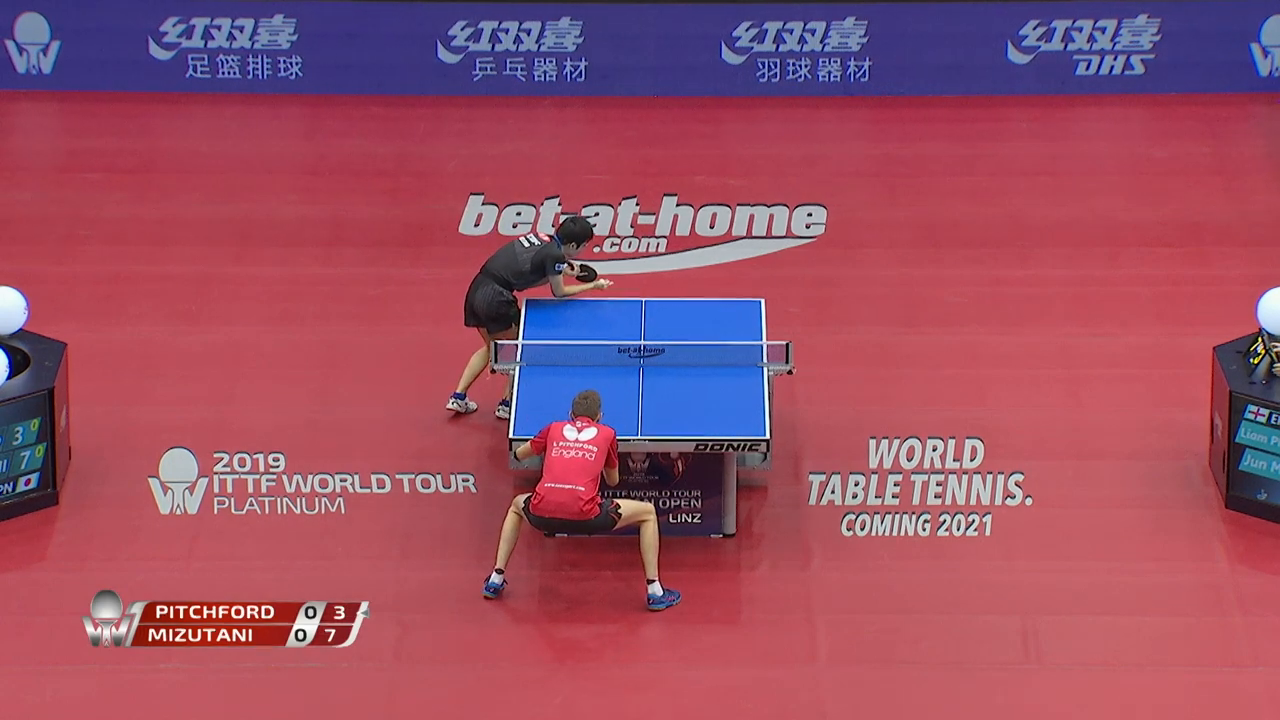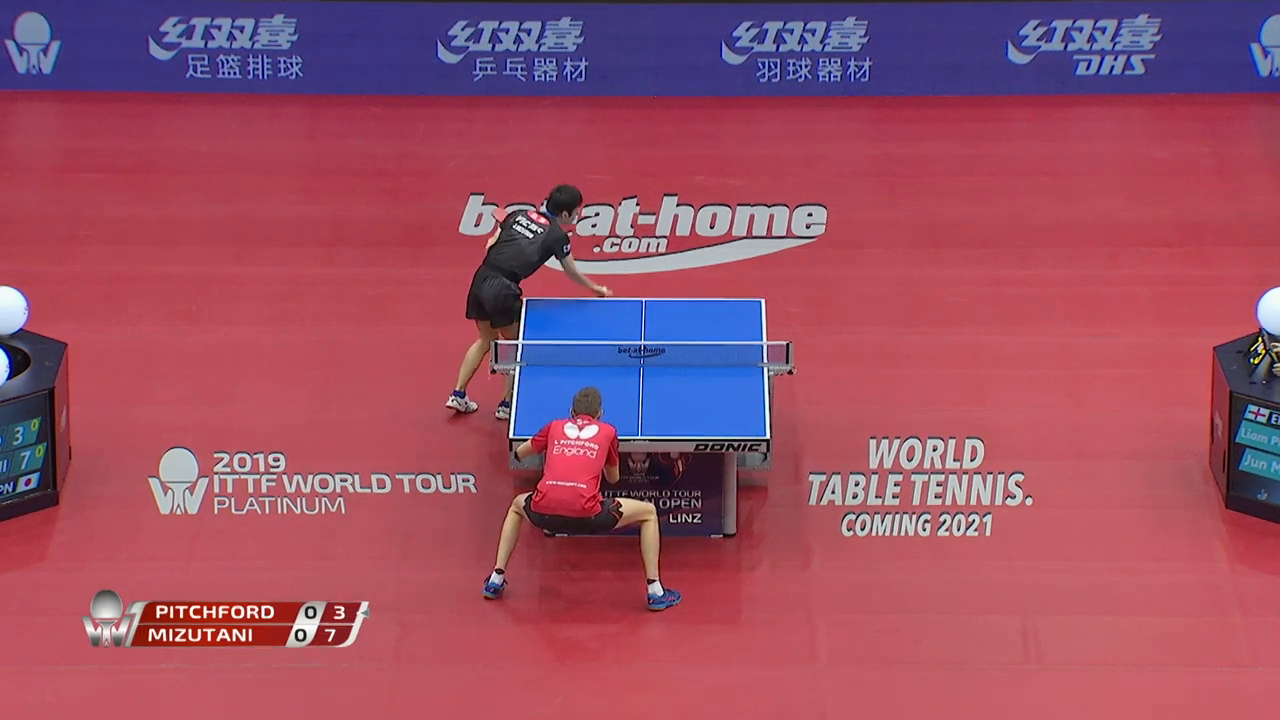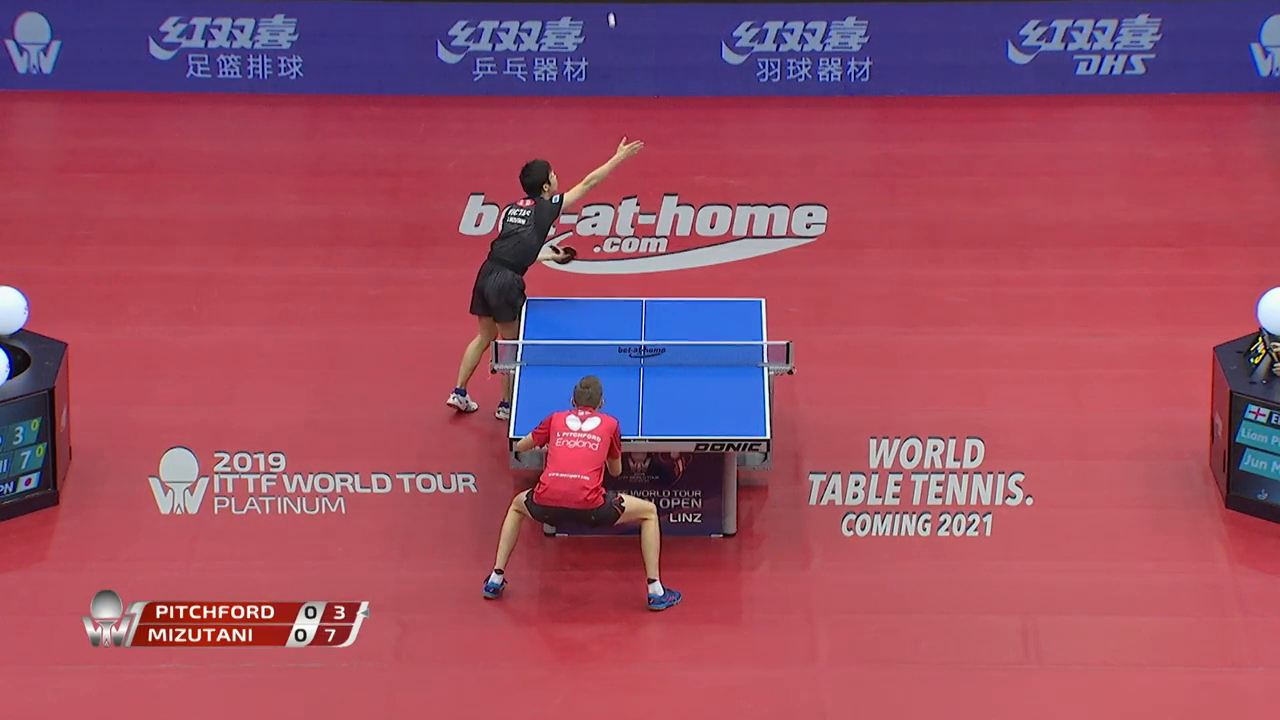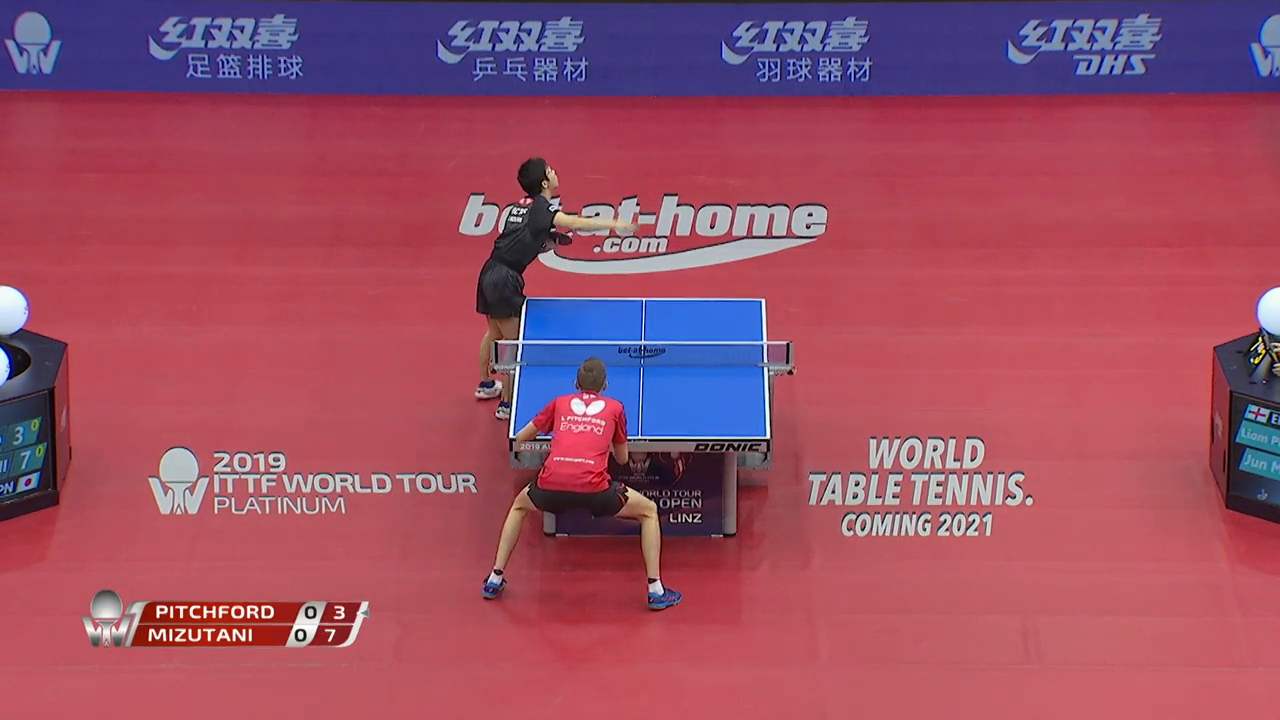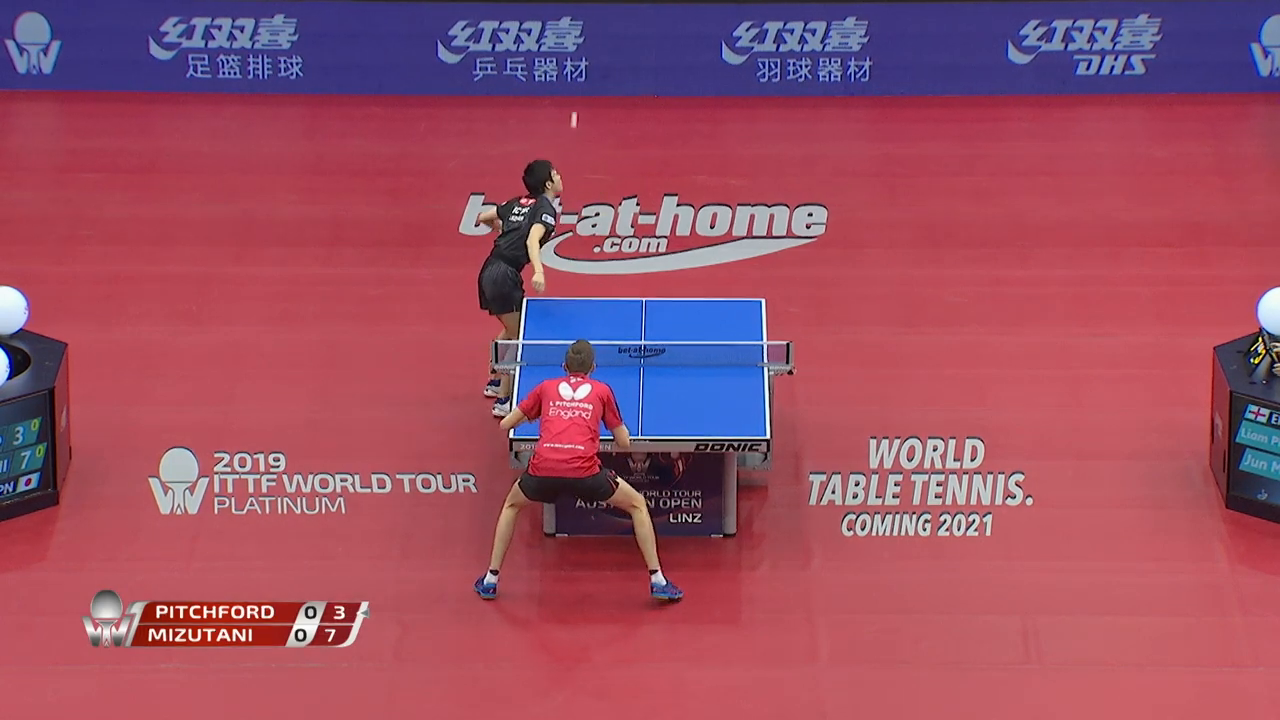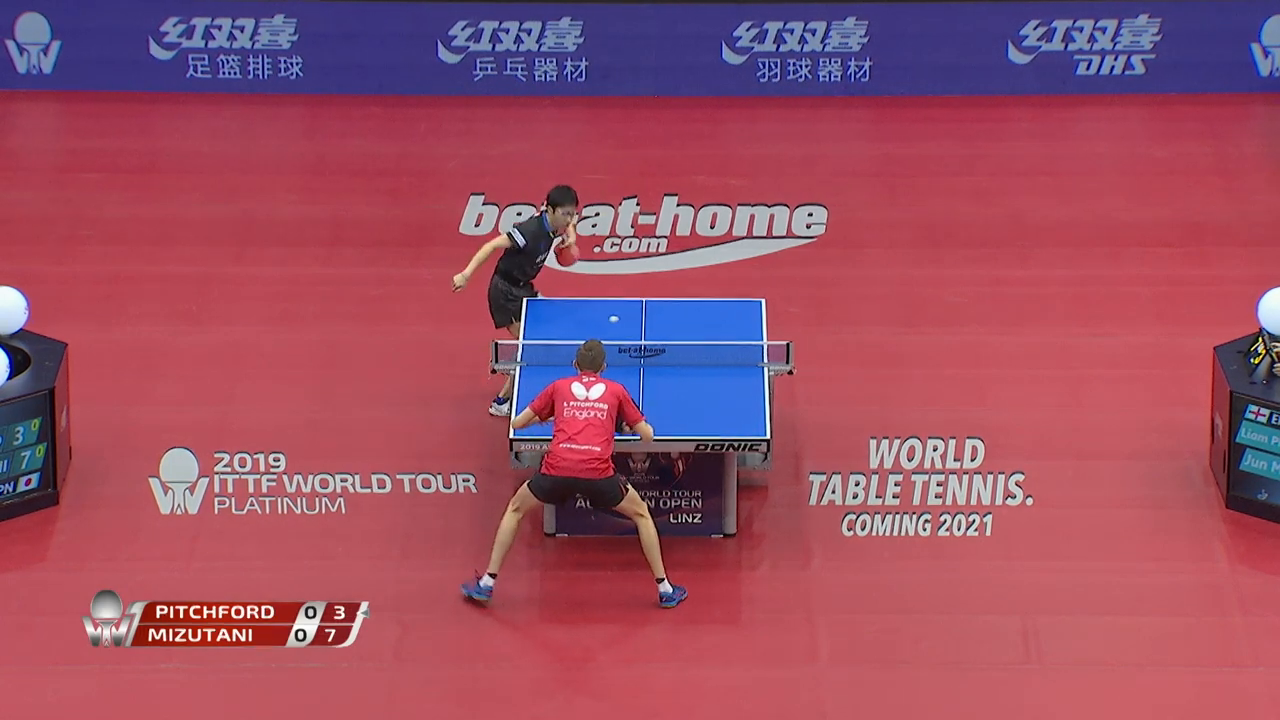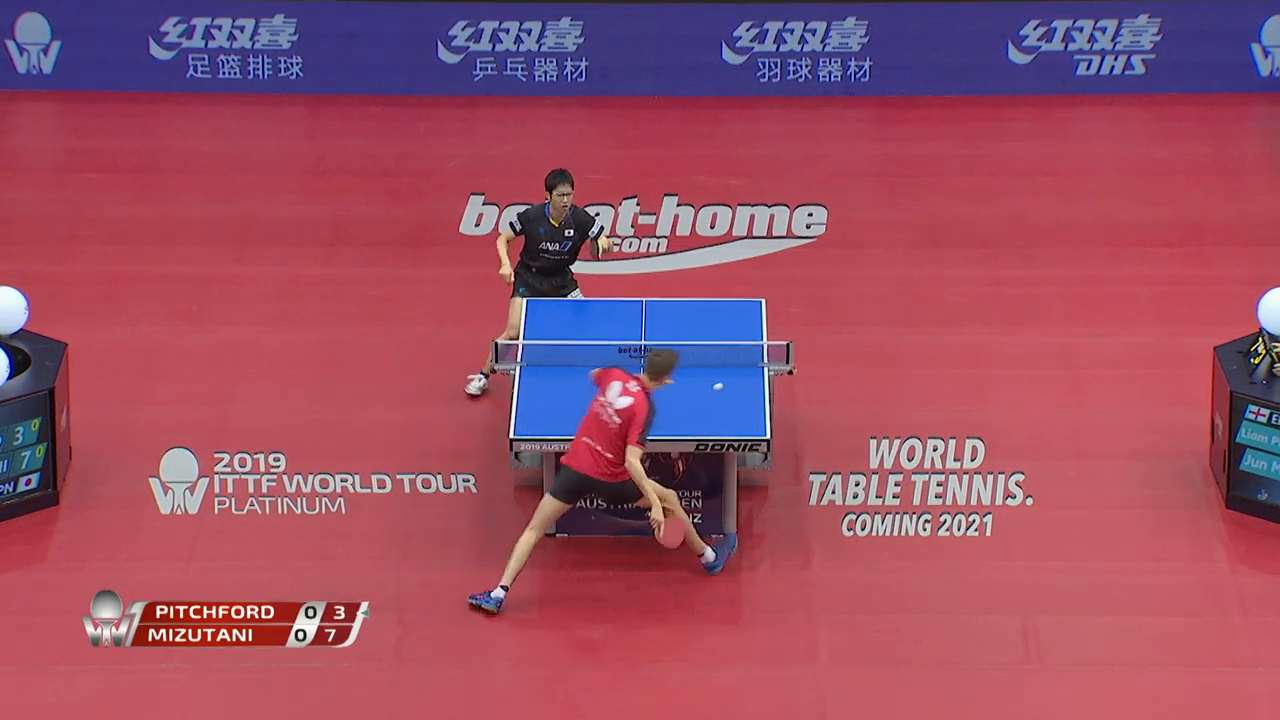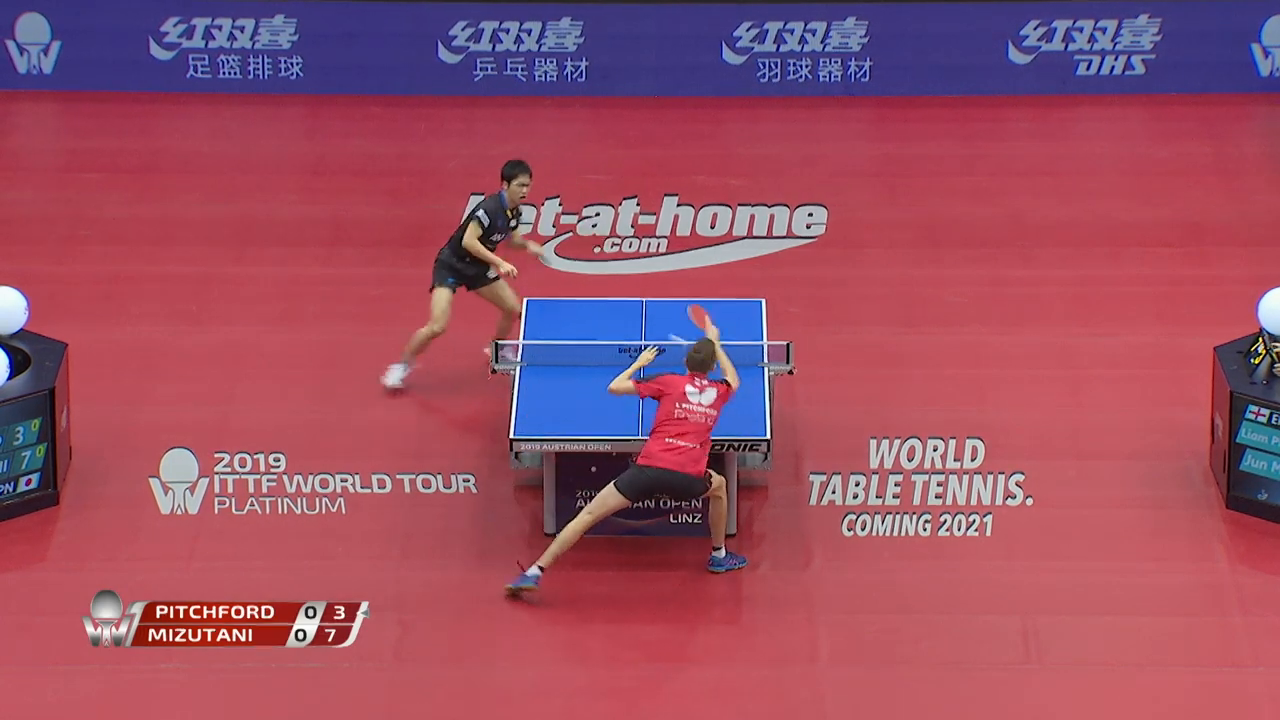
dt=0.4s
person 1, frame 1
left shoulder: (554, 428)
right shoulder: (607, 433)
left elbow: (519, 454)
right elbow: (613, 480)
left hip: (542, 513)
right hip: (584, 515)
left knee: (517, 505)
right knee: (648, 513)
left ankle: (496, 580)
right ankle: (655, 592)
person 1, frame 2
left shoulder: (555, 426)
right shoulder: (608, 431)
left elbow: (520, 453)
right elbow: (613, 478)
left hip: (544, 510)
right hip: (585, 513)
left knee: (517, 505)
right knee: (648, 513)
left ankle: (496, 579)
right ankle: (655, 591)
person 1, frame 3
left shoulder: (556, 418)
right shoulder: (610, 423)
left elbow: (520, 447)
right elbow: (616, 471)
left hip: (547, 503)
right hip: (588, 505)
left knee: (517, 505)
right knee: (649, 512)
left ankle: (495, 579)
right ankle: (655, 591)
person 1, frame 4
left shoulder: (559, 403)
right shoulder: (615, 408)
left elbow: (520, 439)
right elbow: (622, 458)
left hip: (551, 485)
right hip: (593, 488)
left knee: (519, 506)
right knee: (649, 511)
left ankle: (495, 579)
right ankle: (655, 590)
person 1, frame 5
left shoulder: (546, 387)
right shoulder: (602, 391)
left elbow: (504, 425)
right elbow: (624, 443)
left wrist: (533, 414)
right wrist: (619, 428)
left hip: (543, 470)
right hip: (584, 471)
left knee: (511, 505)
right knee: (638, 505)
left ankle: (491, 580)
right ankle: (658, 581)
person 1, frame 6
left shoulder: (558, 386)
right shoulder: (616, 390)
left elbow: (517, 424)
right elbow: (647, 435)
left wrist: (543, 416)
right wrist: (635, 423)
left hip: (556, 471)
right hip: (597, 473)
left knee: (515, 510)
right knee: (641, 514)
left ankle: (486, 584)
right ankle: (665, 589)
person 1, frame 7
left shoulder: (613, 375)
right shoulder: (643, 407)
left elbow: (595, 374)
right elbow: (631, 462)
left wrist: (640, 380)
right wrist: (655, 505)
left hip: (573, 468)
right hip: (609, 477)
left knee: (533, 530)
right knee: (670, 501)
left ankle: (498, 594)
right ankle: (708, 557)
person 1, frame 8
left shoulder: (669, 382)
right shoulder: (720, 393)
left elbow: (614, 388)
right elbow: (734, 381)
left wrist: (639, 363)
right wrist: (716, 344)
left hip: (649, 467)
right hip: (688, 478)
left knee: (589, 514)
right knee: (719, 487)
left ankle: (534, 574)
right ankle: (719, 556)
person 2, frame 1
left shoulder: (538, 239)
right shoulder: (554, 255)
right elbow: (559, 292)
left wrist: (560, 272)
right wrist: (593, 285)
left hip: (476, 289)
right hip: (495, 298)
left knee: (491, 346)
left ankle: (458, 397)
right ankle: (507, 404)
person 2, frame 2
left shoulder: (519, 215)
right shoulder: (557, 236)
left elbow: (490, 246)
right elbow: (572, 273)
right wrist: (597, 288)
left hip: (481, 279)
right hip: (502, 289)
left knee: (485, 340)
left ankle: (458, 395)
right ankle: (508, 405)
person 2, frame 3
left shoulder: (512, 209)
right shoulder: (546, 208)
right elbow: (587, 184)
left wrist: (547, 255)
right wrist: (619, 157)
left hip: (487, 273)
right hip: (506, 282)
left knee: (485, 336)
right knee: (513, 344)
left ankle: (459, 393)
right ankle: (507, 405)
person 2, frame 4
left shoulder: (521, 207)
right shoulder: (542, 209)
right elbow: (573, 223)
left wrist: (543, 245)
right wrist: (613, 224)
left hip: (490, 272)
right hip: (505, 278)
left knee: (495, 333)
right knee: (513, 343)
left ankle: (486, 384)
right ankle: (507, 405)
person 2, frame 5
left shoulder: (517, 203)
right shoulder: (547, 210)
left elbow: (484, 217)
right elbow: (533, 239)
right wrist: (539, 271)
left hip: (489, 270)
right hip: (504, 275)
left knee: (511, 331)
right knee: (520, 338)
left ankle: (495, 382)
right ankle: (503, 401)
person 2, frame 6
left shoulder: (552, 222)
right shoulder: (531, 231)
left elbow: (569, 221)
right elbow: (491, 245)
left wrist: (571, 236)
right wrist: (466, 273)
left hip: (523, 287)
right hip: (507, 290)
right ankle: (501, 401)
person 2, frame 7
left shoulder: (581, 218)
right shoulder: (530, 216)
left elbow: (604, 240)
right elbow: (502, 239)
left wrist: (603, 243)
right wrist: (505, 264)
left hip: (561, 279)
right hip: (529, 277)
right knee: (513, 333)
right ankle: (483, 375)
person 2, frame 8
left shoulder: (514, 210)
right shoulder: (491, 207)
left elbow: (512, 236)
right elbow: (468, 241)
left wrist: (528, 245)
right wrist: (500, 262)
left hip: (478, 266)
right hip: (452, 265)
left knee: (514, 310)
right knee: (437, 328)
right ankle: (403, 365)
